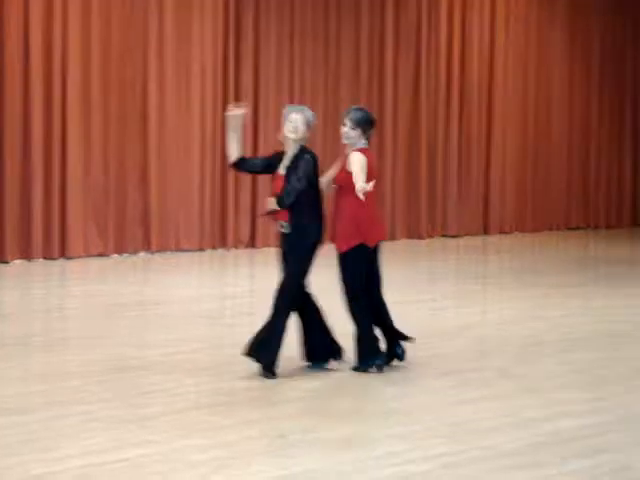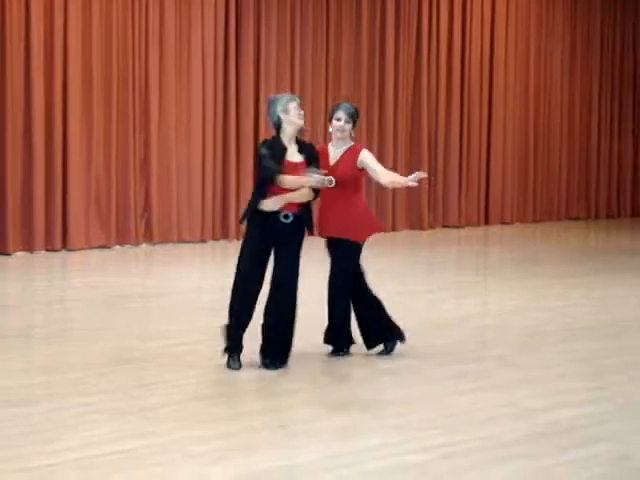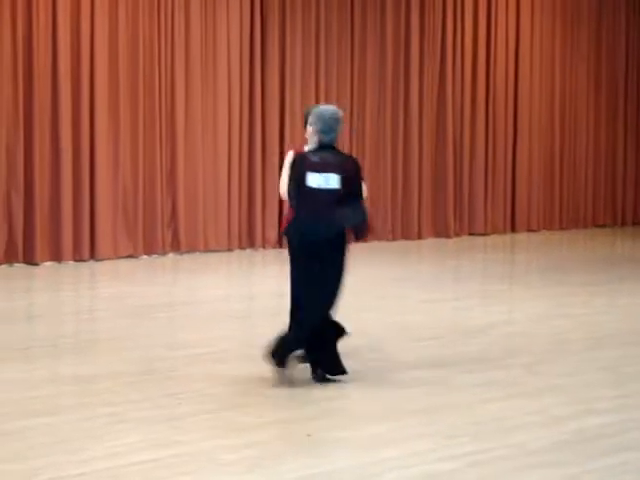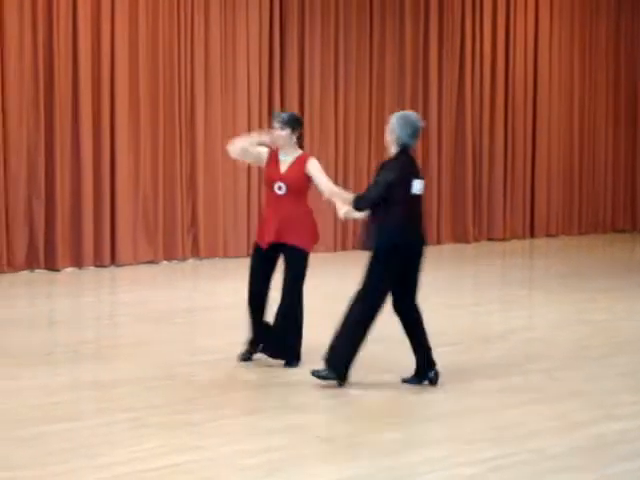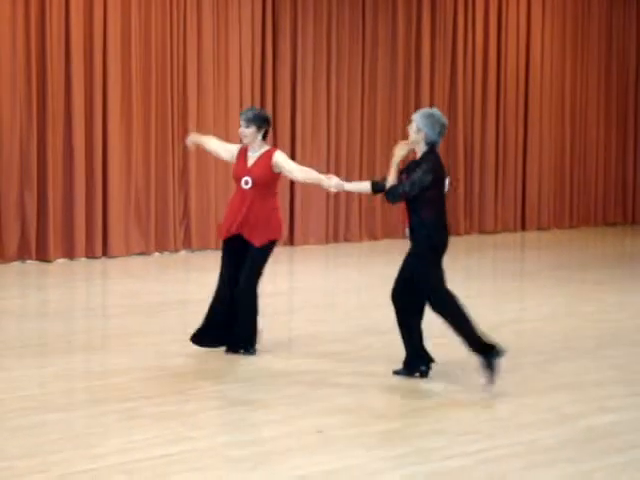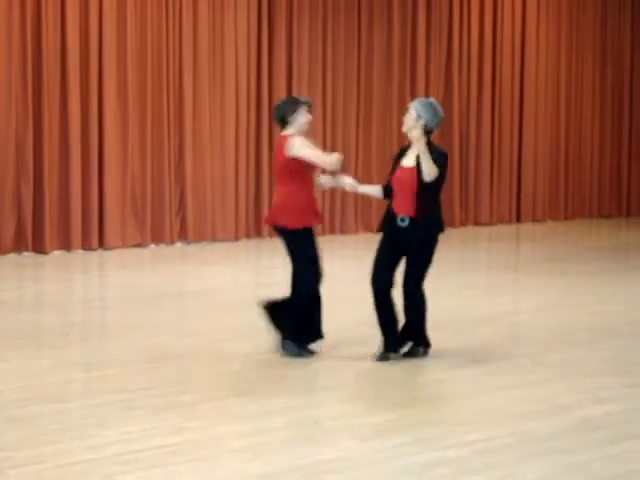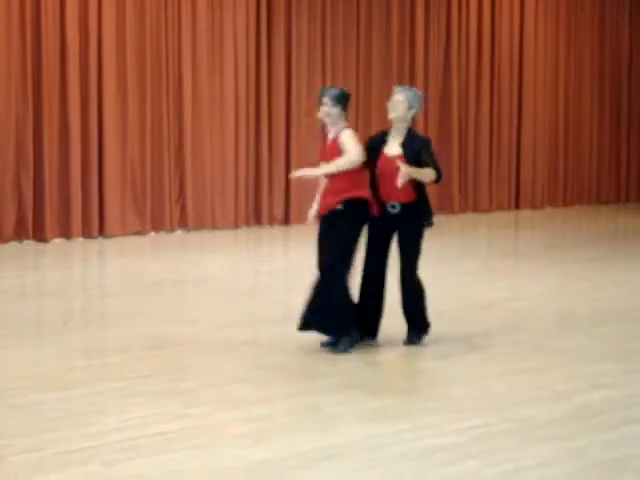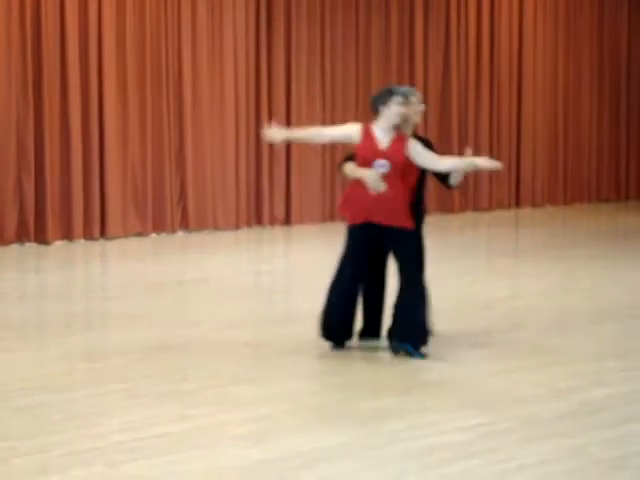
dt=0.4s
person 1, frame 1
left shoulder: (307, 160)
right shoulder: (279, 159)
left elbow: (283, 200)
right elbow: (237, 162)
left wrist: (272, 203)
right wrist: (233, 125)
left hip: (304, 234)
right hip: (291, 233)
left knee: (287, 294)
right knee: (298, 292)
left ankle: (265, 355)
right ankle: (326, 350)
person 1, frame 2
left shoulder: (307, 150)
right shoulder: (267, 147)
left elbow: (311, 190)
right elbow: (276, 178)
left wrist: (283, 199)
right wrist: (308, 179)
left hip: (291, 226)
right hip: (263, 223)
left knee: (285, 286)
right knee: (248, 284)
left ankle: (274, 352)
right ankle: (233, 347)
person 1, frame 3
left shoulder: (301, 159)
right shoulder: (349, 164)
left elbow: (294, 198)
right elbow: (356, 199)
left hip: (303, 235)
right hip: (331, 237)
left knee: (308, 297)
right knee: (323, 299)
left ankle: (320, 364)
right ankle: (283, 349)
person 1, frame 4
left shoulder: (393, 166)
right shoulder: (408, 165)
left elbow: (365, 202)
left wrist: (344, 206)
right wrist: (352, 208)
left hip: (392, 244)
right hip: (410, 243)
left knee: (365, 302)
right knee: (406, 304)
left ankle: (337, 367)
right ankle: (426, 368)
person 1, frame 5
left shoulder: (429, 167)
right shoulder: (419, 163)
left elbow: (392, 194)
right elbow: (383, 186)
left wrist: (395, 161)
right wrist: (345, 185)
left hip: (427, 240)
right hip: (424, 239)
left knee: (438, 297)
right knee: (404, 296)
left ankle: (486, 351)
right ankle: (416, 361)
person 1, frame 6
left shoulder: (436, 155)
right shoulder: (403, 153)
left elbow: (431, 179)
right elbow: (389, 189)
left wrist: (421, 148)
right wrist: (356, 186)
left hip: (421, 229)
right hip: (396, 226)
left knee: (412, 286)
right knee: (380, 281)
left ankle: (418, 341)
right ankle: (392, 339)
person 1, frame 7
left shoulder: (420, 143)
right shoulder: (376, 141)
left elbow: (434, 175)
left wrist: (410, 172)
left hip: (411, 214)
right hip: (381, 213)
left knee: (408, 272)
right knee: (373, 270)
left ankle: (417, 326)
right ankle: (367, 329)
person 1, frame 8
left shoulder: (423, 146)
left elbow: (449, 180)
right elbow: (347, 165)
right wrist: (364, 172)
left hip: (410, 218)
right knee: (373, 271)
right ankle: (370, 330)
person 2, frame 1
left shoulder: (357, 157)
right shoulder: (347, 158)
left elbow: (359, 179)
right elbow: (325, 182)
left wrist: (360, 187)
left hip: (355, 230)
right hip: (365, 229)
left knee: (356, 293)
right knee: (369, 290)
left ankle: (370, 354)
right ankle: (393, 342)
person 2, frame 2
left shoulder: (361, 154)
right shoulder: (320, 152)
left elbow: (384, 177)
left wrist: (406, 180)
left hip: (355, 226)
right hip: (331, 226)
left knee: (339, 283)
right knee: (354, 284)
left ankle: (340, 340)
right ankle: (386, 332)
person 2, frame 3
left shoulder: (341, 162)
right shoulder: (295, 157)
left elbow: (355, 195)
right elbow: (286, 192)
right wrist: (321, 197)
left hip: (326, 233)
right hip: (300, 229)
left knee: (317, 290)
right knee: (301, 288)
left ankle: (318, 345)
right ankle: (311, 343)
person 2, frame 4
left shoulder: (308, 163)
right shoulder: (265, 155)
left elbow: (328, 187)
right elbow: (233, 151)
left wrist: (341, 201)
right wrist: (256, 139)
left hip: (296, 232)
right hip: (268, 230)
left knee: (292, 293)
right knee: (257, 288)
left ankle: (289, 351)
right ankle: (259, 339)
person 2, frame 5
left shoulder: (275, 158)
right shoulder: (238, 152)
left elbow: (298, 172)
right elbow: (214, 145)
left wrist: (326, 180)
right wrist: (197, 137)
left hip: (267, 228)
right hip: (236, 225)
left knee: (247, 283)
right knee: (230, 282)
left ankle: (244, 339)
right ankle: (232, 339)
person 2, frame 6
left shoulder: (289, 143)
right shoulder: (293, 142)
left elbow: (311, 176)
right elbow: (329, 163)
left wrist: (327, 180)
right wrist: (336, 158)
left hip: (287, 214)
right hip: (294, 215)
left knee: (305, 274)
right knee: (309, 274)
left ankle: (296, 336)
person 2, frame 7
left shoulder: (345, 134)
right shoulder: (329, 137)
left elbow: (355, 158)
left wrist: (321, 170)
right wrist: (318, 201)
left hip: (351, 204)
right hip: (335, 206)
left knee: (333, 267)
right knee: (329, 266)
left ankle: (343, 331)
right ankle: (342, 330)
person 2, frame 8
left shoulder: (408, 144)
right shoulder: (359, 132)
left elbow: (438, 162)
right elbow: (324, 133)
left wrist: (473, 162)
right wrist: (287, 134)
left hip: (398, 216)
right hip: (363, 214)
left knee: (412, 273)
right knee: (351, 271)
left ankle: (404, 338)
right ankle: (337, 331)
